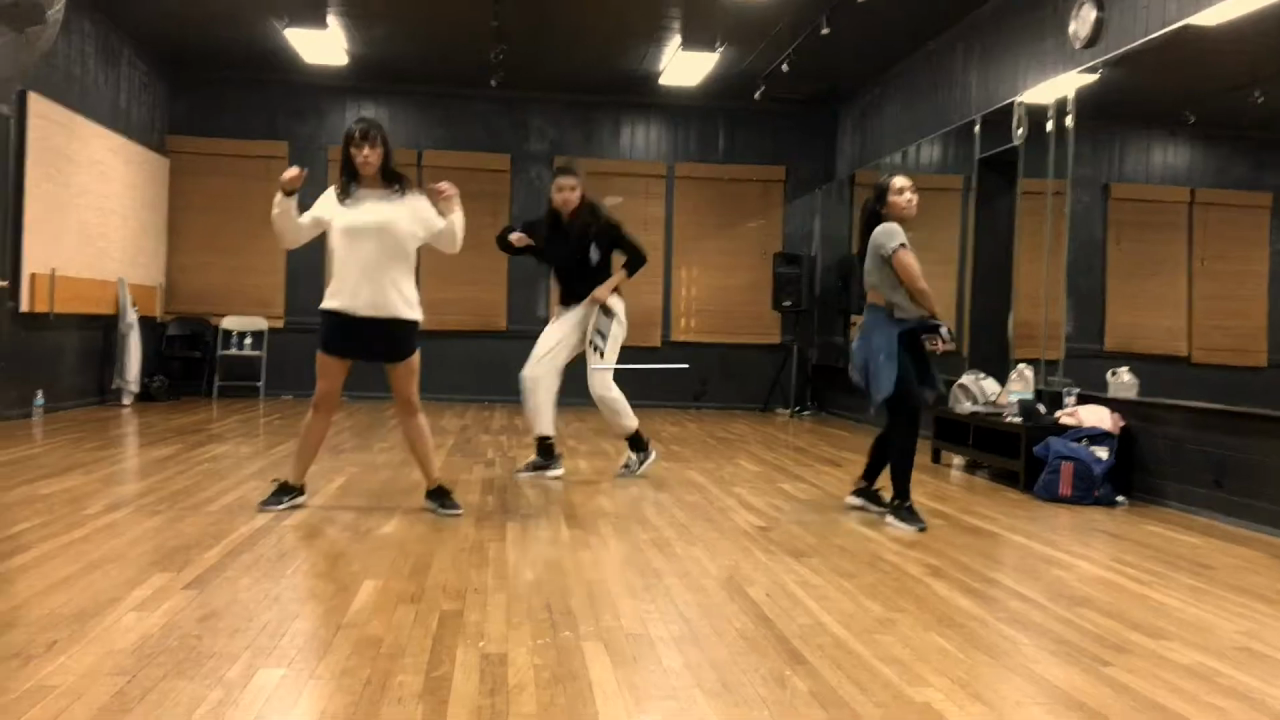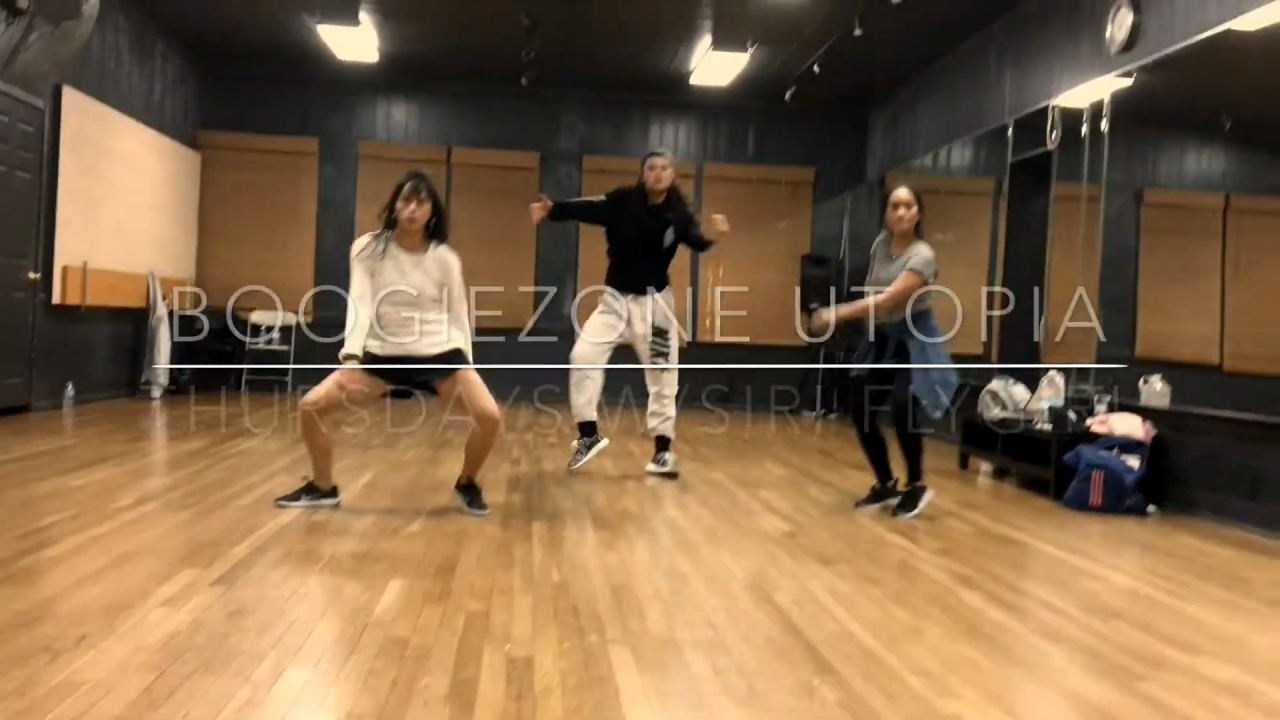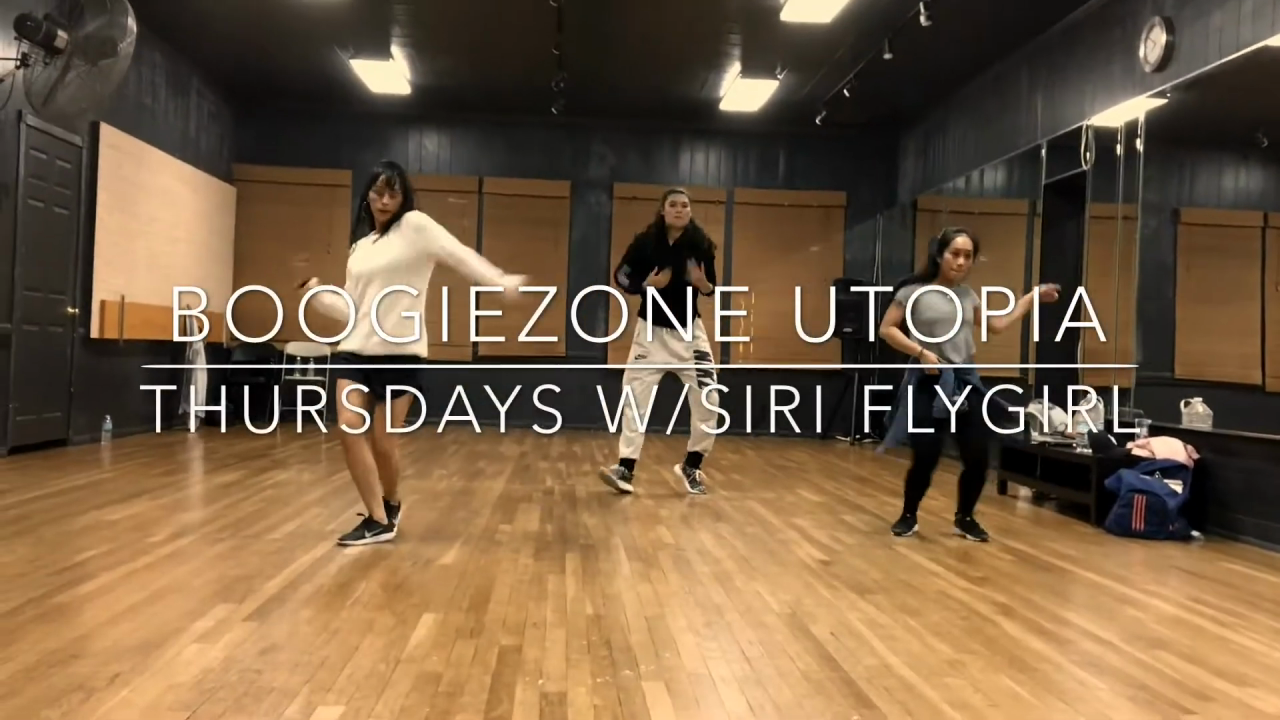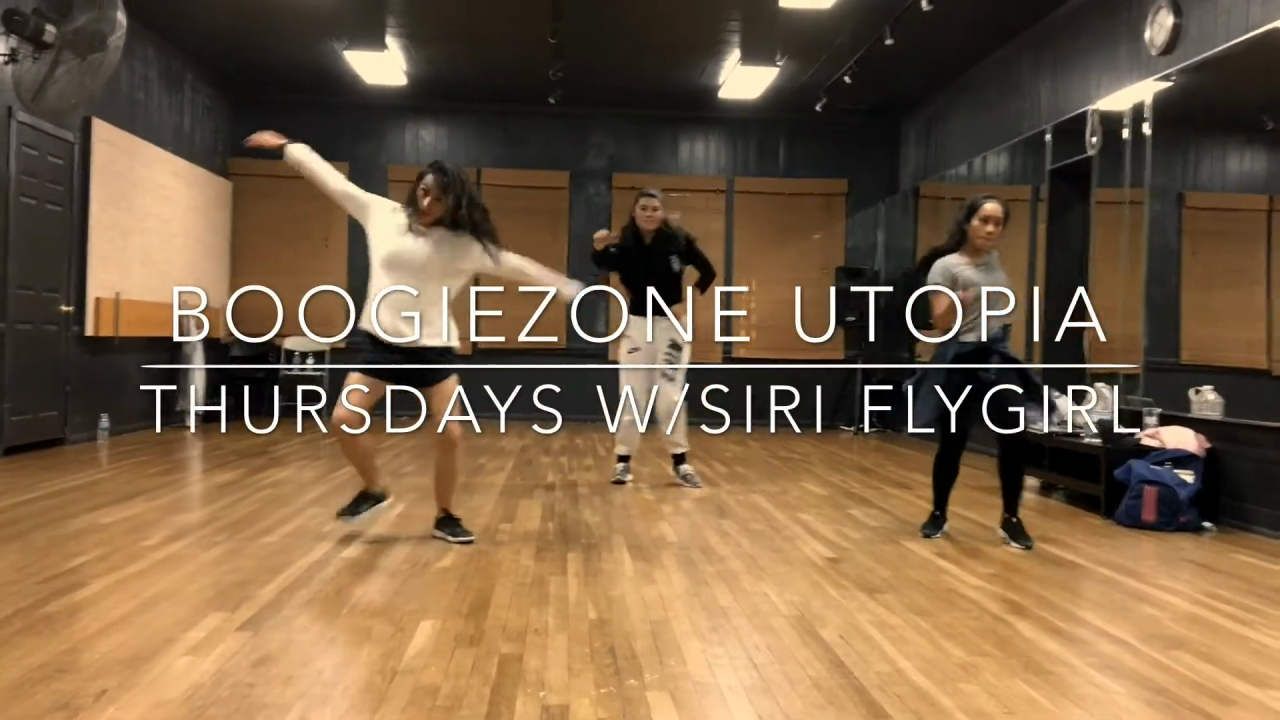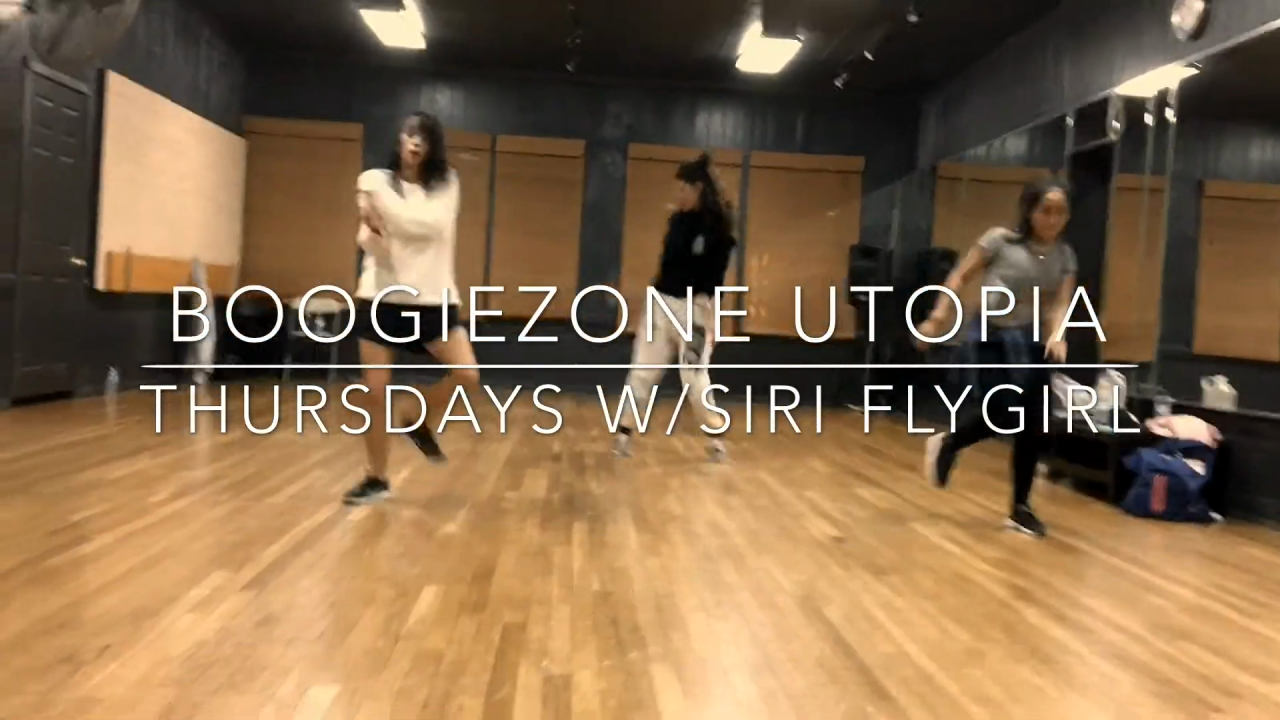
dt=1s
person 1, frame 1
left shoulder: (411, 202)
right shoulder: (337, 197)
left elbow: (451, 244)
right elbow: (292, 238)
left wrist: (453, 210)
right wrist: (286, 195)
left hip: (397, 315)
right hip: (342, 312)
left knee: (409, 404)
right knee: (323, 402)
left ankle: (435, 488)
right ankle: (293, 485)
person 1, frame 2
left shoulder: (444, 260)
right shoulder: (367, 249)
left elbow: (457, 318)
right elbow: (360, 306)
left wrist: (469, 368)
right wrist: (350, 356)
left hip: (439, 352)
right hip: (385, 353)
left knee: (489, 416)
right knee: (311, 406)
left ankle: (467, 484)
right ankle: (322, 487)
person 1, frame 3
left shoulder: (414, 225)
right shoulder: (359, 249)
left elbow: (457, 253)
right elbow: (349, 308)
left wrist: (502, 282)
right wrist: (314, 291)
left hip: (400, 351)
right hip: (354, 349)
left knee: (383, 441)
right knee: (349, 428)
left ankle: (389, 507)
right ankle: (378, 519)
person 1, frame 4
left shoulder: (463, 244)
right shoulder: (384, 215)
left elbow: (510, 264)
right elbow: (335, 184)
left wrist: (566, 288)
right wrist: (287, 148)
left hip: (433, 348)
right hip: (379, 343)
left knee: (450, 435)
right knee: (346, 423)
left ankle: (445, 517)
right ankle: (374, 489)
person 1, frame 5
left shoulder: (445, 182)
right shoulder: (373, 180)
left elbow: (436, 228)
right elbow: (370, 242)
left wrist: (389, 212)
right wrist: (372, 229)
left hip: (434, 297)
right hip: (381, 297)
left knee: (466, 376)
right knee: (375, 391)
left ankle: (419, 422)
right ankle: (376, 478)
person 2, frame 1
left shoulder: (897, 237)
right shoulder: (886, 233)
right elbow: (917, 287)
left wrist: (930, 329)
right wrist: (937, 320)
left hip: (906, 333)
right hip: (886, 333)
left knee: (902, 417)
right knee: (908, 414)
left ankle: (864, 488)
right ankle: (901, 503)
person 2, frame 2
left shoulder: (922, 255)
right shoulder: (881, 243)
left elbow: (889, 298)
left wrist: (840, 313)
right wrist: (863, 308)
left hip: (913, 339)
right hip: (882, 338)
left knee: (903, 408)
right knee: (859, 410)
left ankle: (916, 486)
right ankle: (886, 484)
person 2, frame 3
left shoulder: (969, 294)
right shoulder: (914, 291)
left elbow: (997, 325)
right elbow: (886, 329)
left wrist: (1032, 298)
right wrist: (919, 351)
left hip: (965, 380)
right hip: (926, 381)
left knee: (977, 454)
right knee: (927, 456)
left ankle: (965, 516)
right ankle: (909, 514)
person 2, frame 4
left shoulder: (993, 259)
right shoulder: (945, 267)
right elbow: (939, 320)
right wrist: (956, 305)
left hip: (997, 358)
right hip: (959, 359)
left knee: (1013, 436)
right knee: (952, 442)
left ankle: (1011, 519)
right ankle: (938, 514)
person 2, frame 5
left shoulder: (1065, 257)
right shoulder: (1001, 240)
left elbow: (1062, 308)
right elbow: (961, 276)
left wrist: (1057, 335)
right wrist: (939, 315)
left hip: (1031, 344)
right hip: (993, 338)
left knee: (1032, 428)
right knee: (1000, 415)
left ankle: (1019, 508)
right ankle: (945, 445)
person 3, frame 1
left shoulder: (599, 223)
right shoulder: (543, 227)
left elbow: (637, 256)
right elbow: (505, 240)
left wrist: (609, 285)
right wrist: (512, 238)
left hip: (603, 308)
right hip: (568, 311)
left knee: (600, 383)
right knee: (532, 376)
left ankle: (639, 446)
right ankle: (546, 456)
person 3, frame 2
left shoulder: (680, 211)
right shoulder: (622, 200)
left elbow: (694, 242)
right elbow: (591, 209)
left wrist: (714, 235)
right wrist: (552, 209)
left hip: (654, 301)
right hip: (615, 297)
left knee: (662, 379)
right knee: (582, 360)
left ankle: (662, 453)
right ankle: (588, 436)
person 3, frame 3
left shoulder: (700, 246)
right shoulder: (645, 243)
left elbow: (711, 290)
right elbow: (622, 279)
left wrist: (702, 284)
right wrist: (648, 285)
left hip: (688, 330)
right hip: (651, 331)
left knee: (706, 400)
right knee: (636, 397)
left ankle: (691, 466)
right ankle: (624, 468)
person 3, frame 4
left shoulder: (678, 241)
right shoulder: (626, 245)
left elbow: (707, 273)
right elbow: (605, 260)
left wrist: (685, 305)
right wrist: (599, 247)
left hip: (673, 324)
right hip: (637, 325)
left knee: (668, 397)
right knee: (632, 397)
left ankle: (679, 461)
right ankle: (624, 461)
person 3, frame 5
left shoulder: (718, 224)
right shoulder: (679, 219)
left elbow: (716, 272)
left wrist: (709, 310)
left hip: (694, 306)
right hip: (660, 301)
left knee: (694, 379)
right knee: (642, 373)
left ankle: (716, 433)
right ankle: (625, 432)
